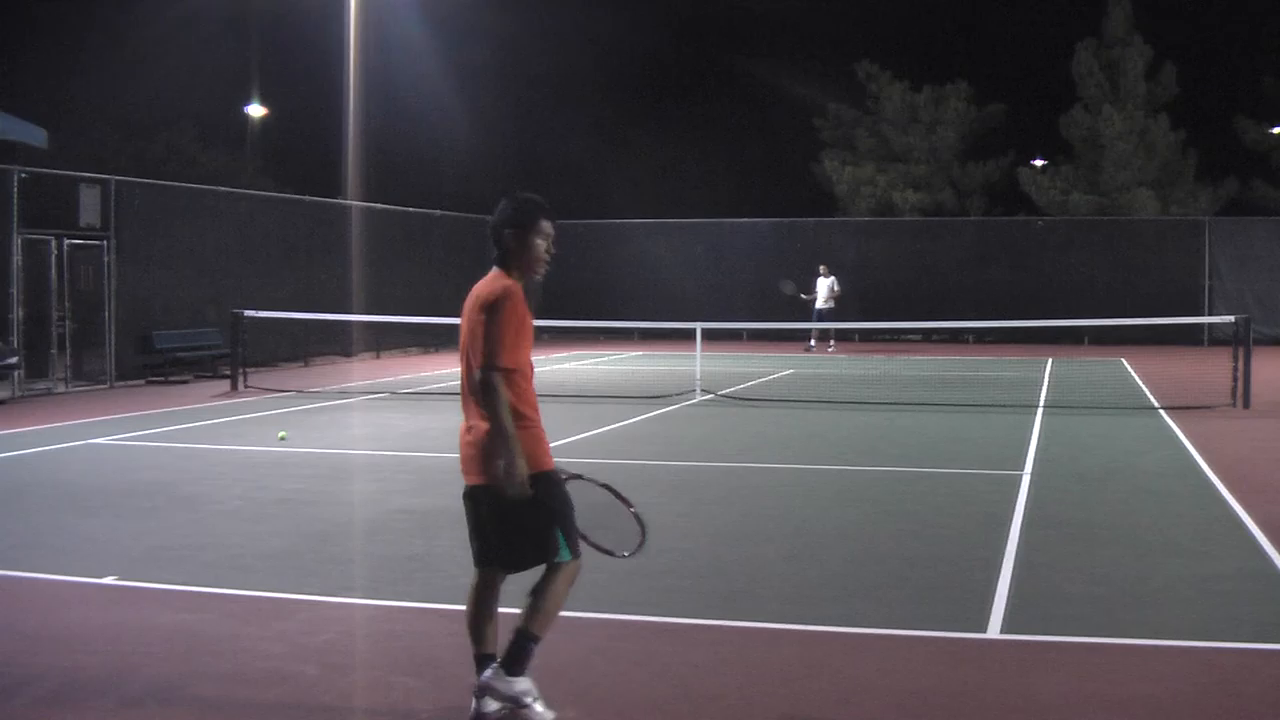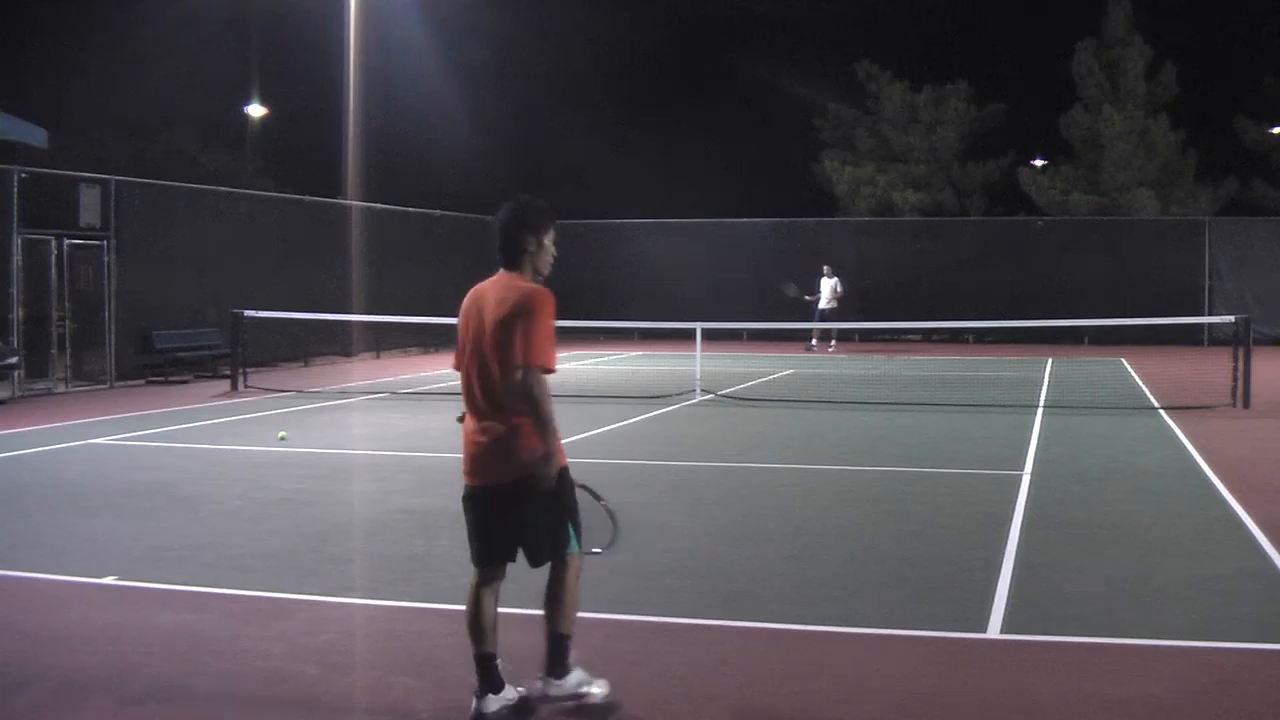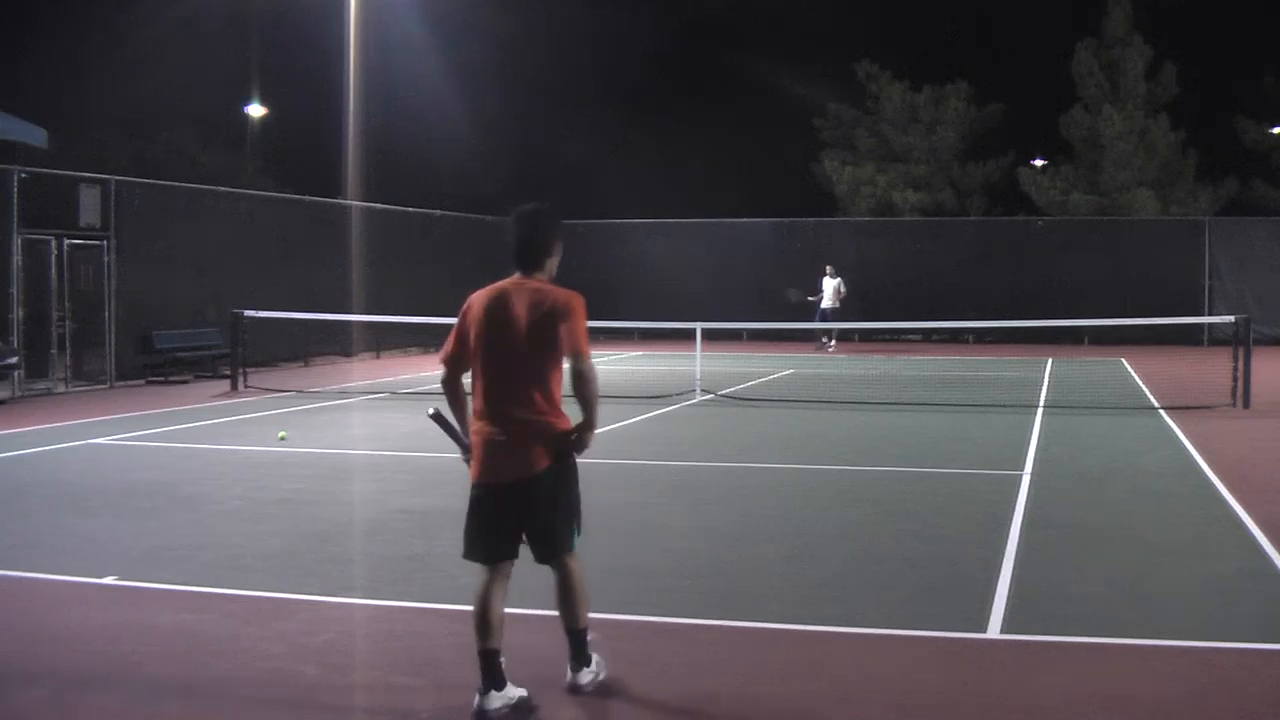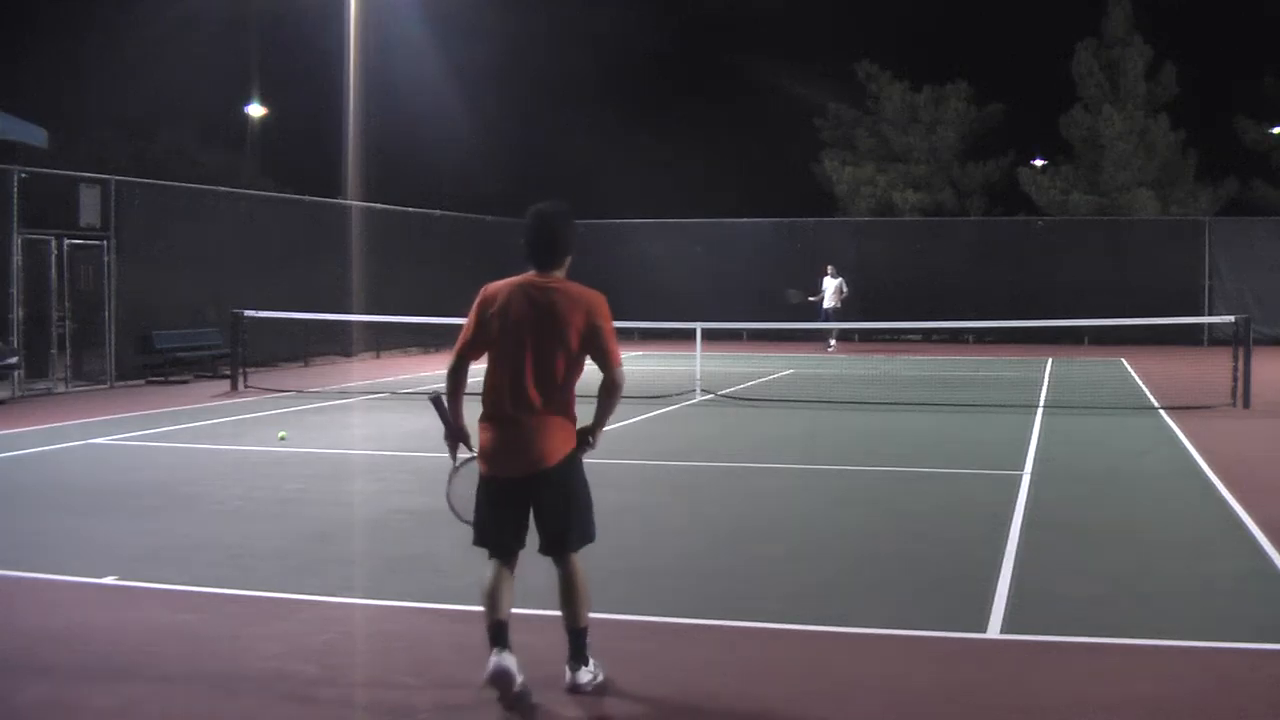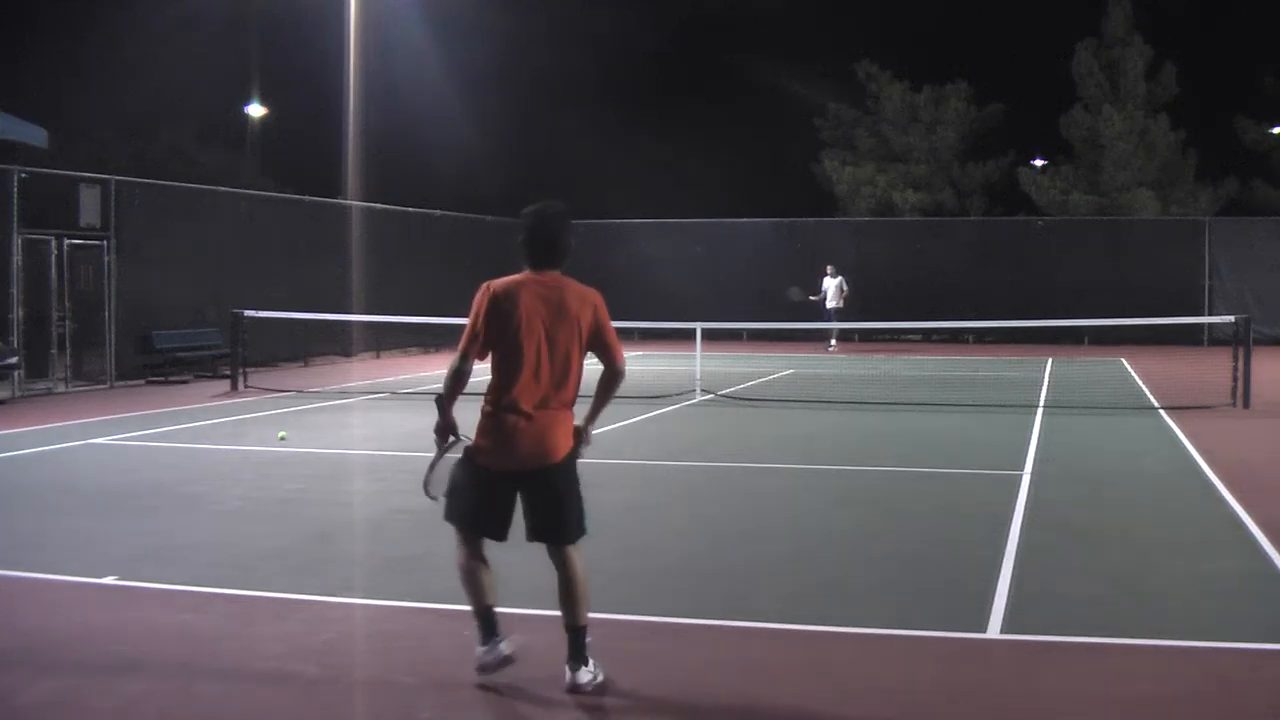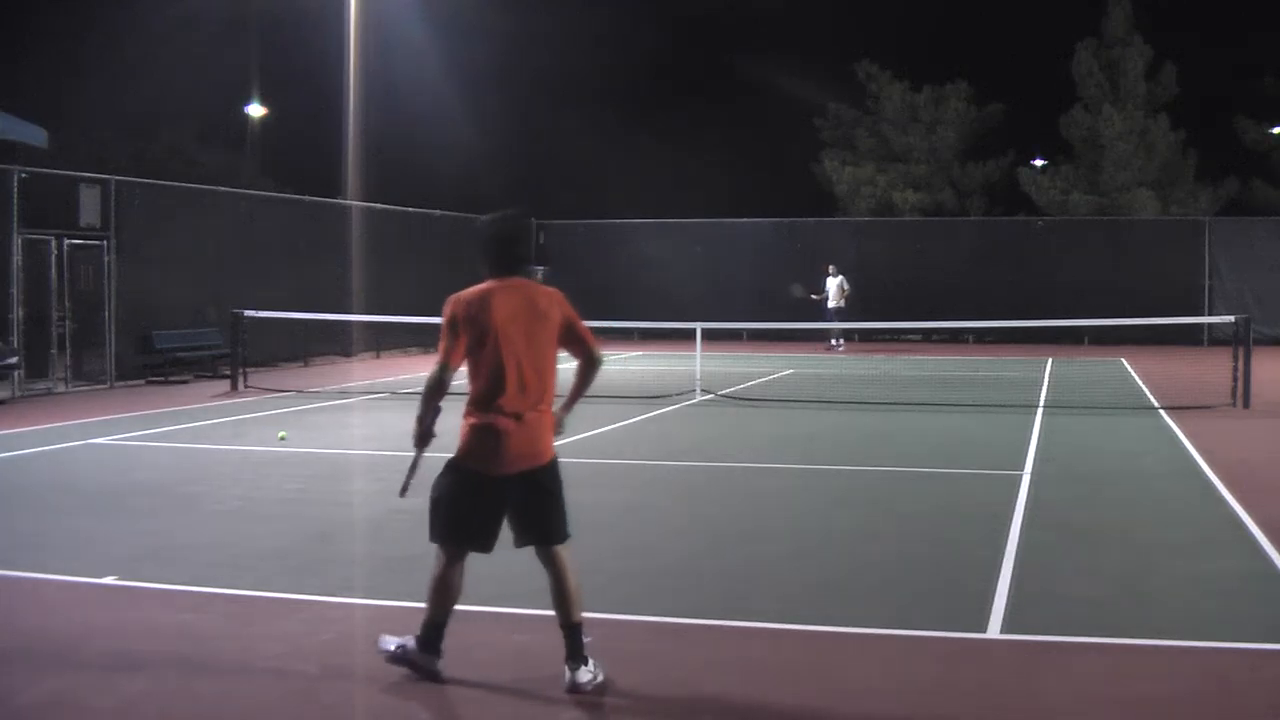
dt=0.2s
person 1, frame 1
left shoulder: (484, 291)
right shoulder: (506, 294)
right elbow: (493, 381)
right wrist: (514, 455)
left hip: (479, 456)
right hip: (513, 458)
left knee: (489, 572)
right knee: (564, 562)
right ankle: (507, 672)
person 1, frame 2
left shoulder: (475, 297)
right shoulder: (532, 298)
right elbow: (530, 379)
right wrist: (548, 444)
left hip: (480, 454)
right hip: (526, 454)
left knee: (487, 572)
right knee: (565, 560)
right ankle: (557, 673)
person 1, frame 3
left shoulder: (478, 302)
right shoulder: (563, 304)
left elbow: (450, 377)
right elbow: (583, 375)
left wrist: (469, 429)
right wrist: (586, 428)
left hip: (490, 453)
right hip: (544, 452)
left knee: (494, 570)
right knee: (565, 560)
right ankle: (581, 664)
person 1, frame 4
left shoulder: (493, 296)
right shoulder: (588, 303)
left elbow: (457, 367)
right elbow: (614, 378)
left wrist: (455, 423)
right wrist: (594, 430)
left hip: (498, 448)
right hip: (555, 449)
left knee: (503, 560)
right knee: (567, 557)
left ankle: (501, 652)
right ankle: (580, 664)
person 1, frame 5
left shoulder: (495, 294)
right shoulder: (586, 300)
left elbow: (462, 365)
right elbow: (616, 367)
left wrist: (445, 415)
right wrist: (588, 420)
left hip: (495, 442)
right hip: (553, 445)
left knee: (470, 540)
right knee: (564, 551)
left ankle: (492, 639)
right ankle: (579, 663)
person 1, frame 6
left shoulder: (467, 304)
right shoulder: (552, 300)
left elbow: (441, 379)
right elbow: (592, 359)
left wrist: (423, 425)
right wrist: (561, 412)
left hip: (483, 449)
right hip: (536, 452)
left knee: (451, 552)
right knee: (554, 553)
left ankle: (426, 648)
right ankle: (579, 663)
